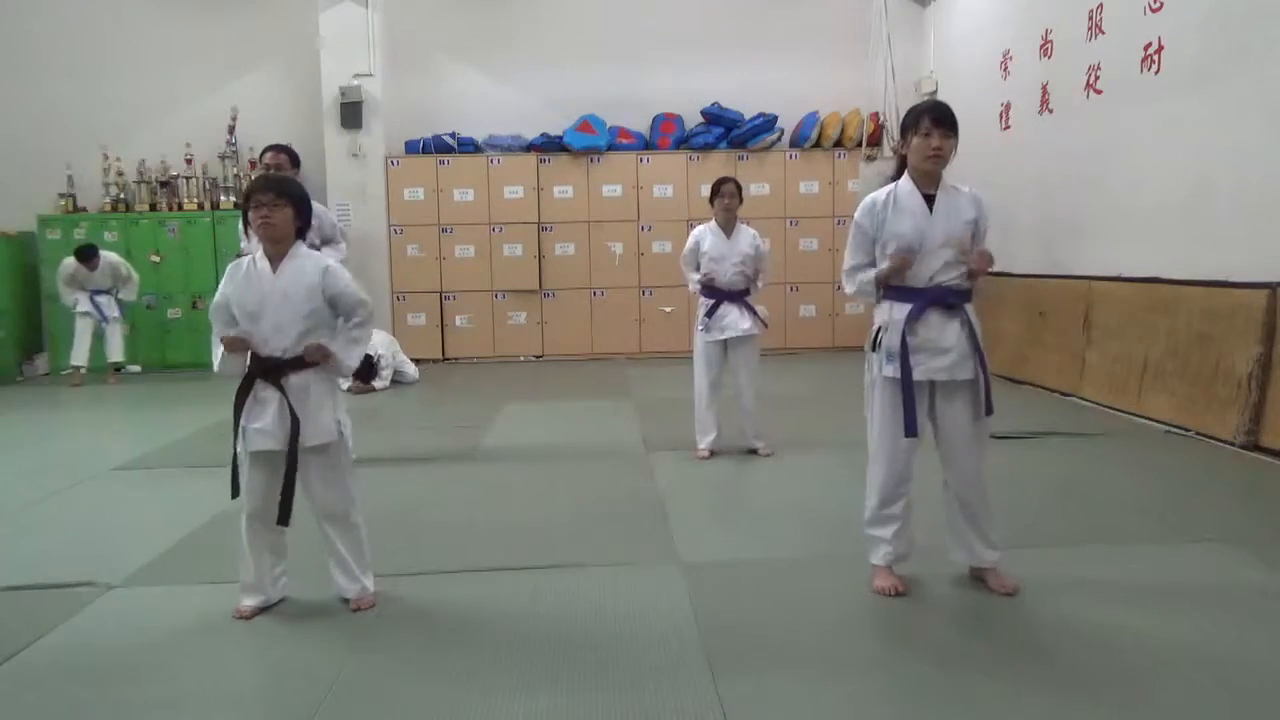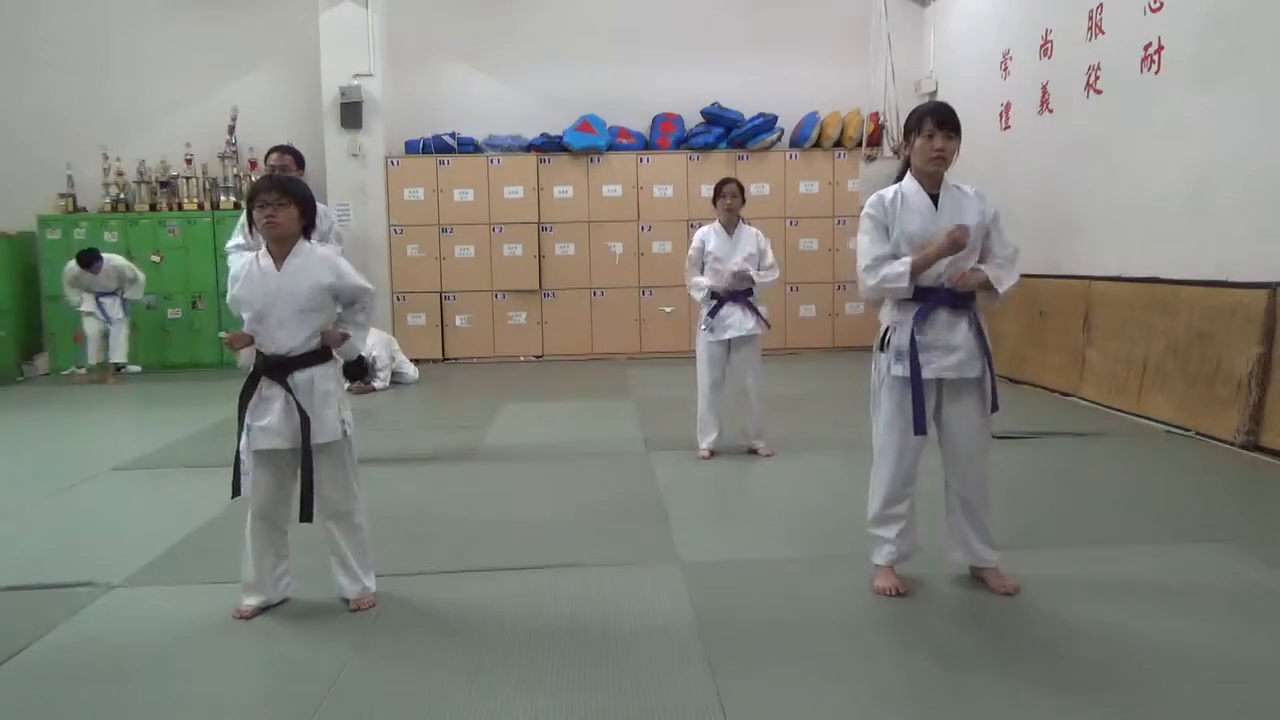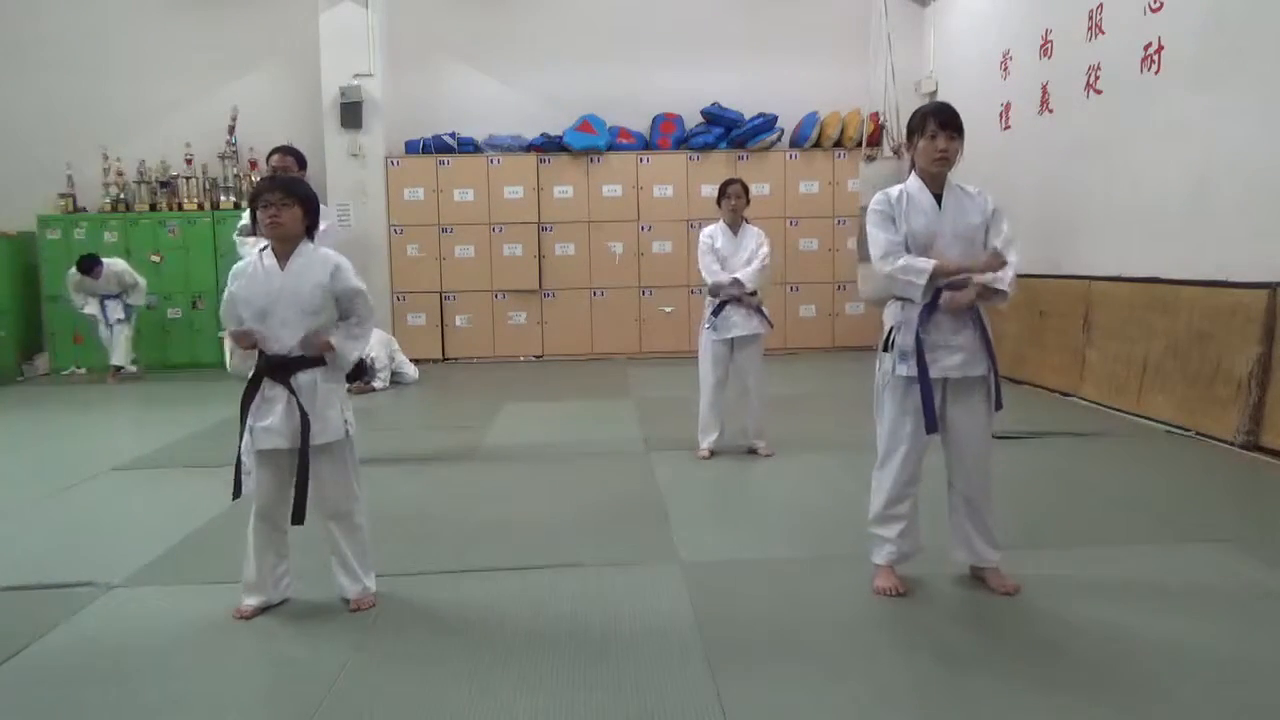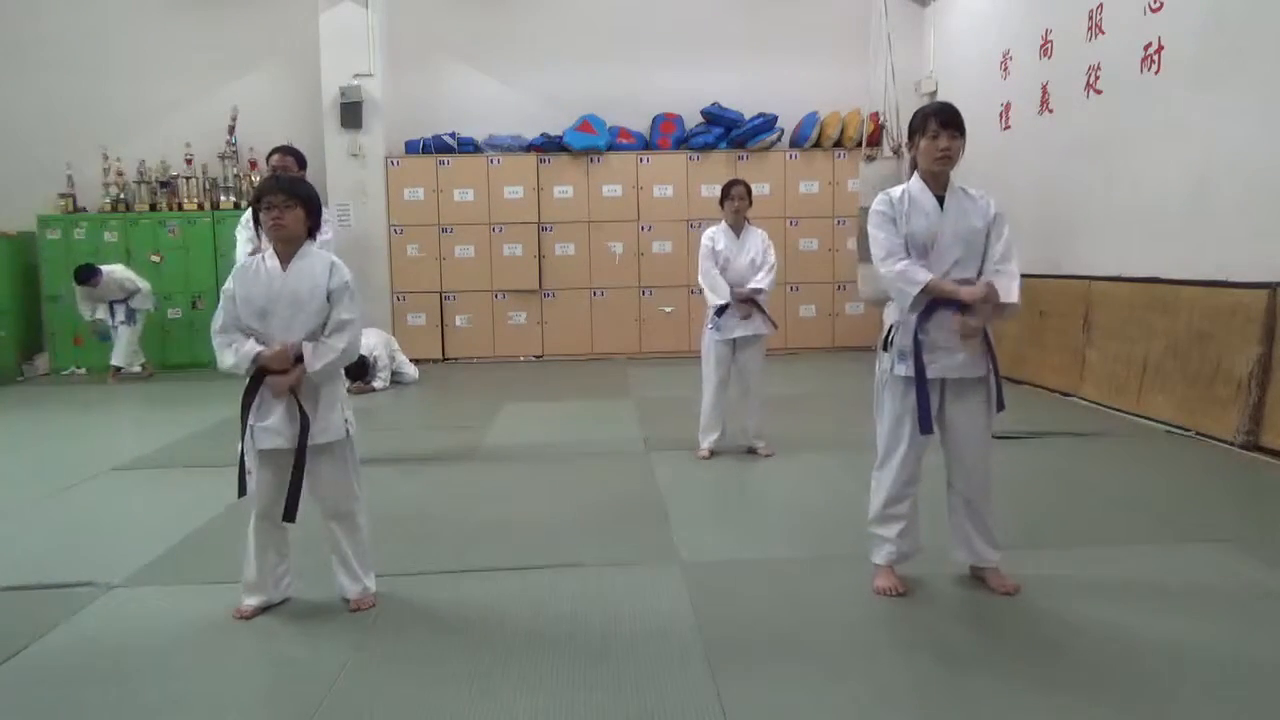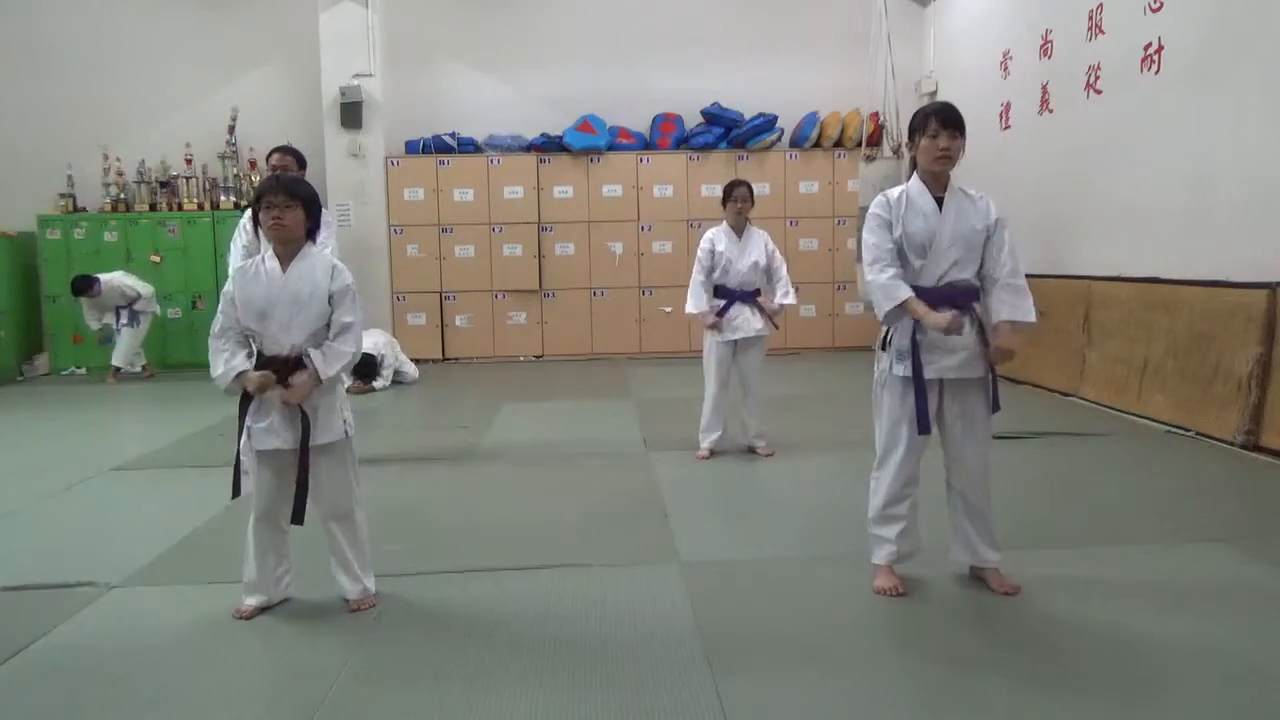
dt=0.2s
person 1, frame 1
left shoulder: (970, 205)
right shoulder: (877, 207)
right elbow: (853, 276)
left wrist: (980, 268)
right wrist: (887, 273)
left hip: (957, 337)
right hip: (899, 337)
left knee: (967, 457)
right knee: (891, 458)
left ankle: (982, 559)
right ankle: (885, 558)
person 1, frame 2
left shoulder: (976, 204)
right shoulder: (883, 205)
left elbow: (1006, 263)
right elbow: (872, 278)
left wrist: (980, 277)
right wrist: (933, 253)
left hip: (963, 337)
right hip: (906, 337)
left knee: (970, 457)
right knee: (896, 456)
left ankle: (981, 558)
right ankle: (886, 558)
person 1, frame 3
left shoulder: (980, 204)
right shoulder: (887, 203)
left elbow: (1002, 265)
right elbow: (892, 268)
left wrist: (972, 292)
right wrist: (965, 266)
left hip: (967, 338)
right hip: (911, 337)
left knee: (972, 457)
right knee: (899, 455)
left ankle: (982, 558)
right ankle: (886, 558)
person 1, frame 4
left shoulder: (982, 207)
right shoulder: (889, 204)
left elbow: (1003, 272)
right elbow: (894, 269)
left wrist: (982, 314)
right wrist: (962, 290)
left hip: (967, 341)
right hip: (909, 339)
left knee: (972, 457)
right knee: (899, 455)
left ankle: (982, 558)
right ankle: (886, 558)
person 1, frame 5
left shoulder: (982, 209)
right shoulder: (888, 205)
left elbow: (1004, 275)
right elbow: (880, 274)
left wrist: (1003, 330)
right wrist: (928, 316)
left hip: (970, 343)
right hip: (909, 340)
left knee: (972, 457)
right knee: (898, 455)
left ankle: (982, 558)
right ankle: (886, 558)
person 2, frame 1
left shoulder: (322, 269)
right shoulder: (237, 274)
left elbow: (360, 316)
right elbow: (223, 327)
left wrist: (334, 352)
right wrist: (230, 346)
left hip: (312, 396)
right hip: (261, 399)
left knee: (334, 499)
right knee: (259, 503)
left ankle: (357, 583)
right ankle: (260, 588)
person 2, frame 2
left shoulder: (325, 264)
right shoulder: (242, 271)
left elbow: (363, 301)
left wrist: (344, 336)
right wrist: (241, 339)
left hip: (317, 392)
right hip: (266, 395)
left knee: (338, 497)
right knee: (264, 502)
left ankle: (358, 583)
right ankle: (263, 588)
person 2, frame 3
left shoulder: (330, 266)
right shoulder: (243, 273)
left elbow: (360, 315)
right elbow: (234, 325)
left wrist: (334, 343)
right wrist: (240, 341)
left hip: (319, 394)
right hip: (268, 396)
left knee: (340, 498)
right knee: (267, 502)
left ankle: (358, 584)
right ankle: (263, 589)
person 2, frame 4
left shoulder: (330, 269)
right shoulder: (244, 274)
left elbow: (345, 335)
right elbow: (223, 333)
left wrist: (301, 369)
right wrist: (261, 356)
left hip: (319, 396)
right hip: (266, 399)
left knee: (341, 499)
right knee: (266, 501)
left ankle: (359, 583)
right ankle: (263, 588)
person 2, frame 5
left shoulder: (331, 272)
right shoulder: (243, 276)
left elbow: (348, 338)
right elbow: (223, 337)
left wrist: (311, 379)
right wrist: (244, 374)
left hip: (321, 397)
right hip: (265, 402)
left knee: (340, 500)
right knee: (266, 503)
left ankle: (359, 583)
right ankle: (263, 588)
person 3, frame 1
left shoulder: (751, 237)
right shoulder: (700, 235)
left elbow: (761, 271)
right elbow: (687, 269)
left wrist: (755, 281)
right wrist: (700, 281)
left hip: (742, 314)
right hip: (711, 313)
left knee: (748, 382)
right knee: (706, 382)
left ankle: (756, 440)
right ankle: (705, 441)
person 3, frame 2
left shoulder: (755, 236)
right shoulder: (704, 235)
left elbow: (771, 271)
right elbow: (691, 274)
left wrist: (750, 277)
right wrist: (711, 288)
left hip: (746, 314)
right hip: (714, 314)
left knee: (752, 382)
right knee: (709, 382)
left ankle: (757, 440)
right ankle: (707, 441)
person 3, frame 3
left shoulder: (757, 235)
right shoulder: (709, 234)
left elbow: (759, 267)
right elbow: (710, 273)
left wrist: (730, 283)
right wrist: (742, 295)
left hip: (750, 315)
right hip: (718, 314)
left knee: (753, 382)
right knee: (712, 381)
left ankle: (757, 440)
right ankle: (707, 441)
person 3, frame 4
left shoulder: (760, 237)
right shoulder: (711, 236)
left elbow: (769, 271)
right elbow: (708, 276)
left wrist: (750, 293)
right wrist: (733, 302)
left hip: (753, 316)
right hip: (721, 315)
left knee: (752, 382)
right knee: (714, 382)
left ankle: (756, 440)
right ankle: (707, 441)
person 3, frame 5
left shoulder: (762, 238)
right shoulder: (712, 238)
left elbow: (780, 272)
right elbow: (699, 278)
left wrist: (779, 303)
right wrist: (704, 312)
left hip: (753, 316)
right hip: (720, 315)
left knee: (752, 382)
right knee: (715, 382)
left ankle: (757, 439)
right ankle: (708, 441)
